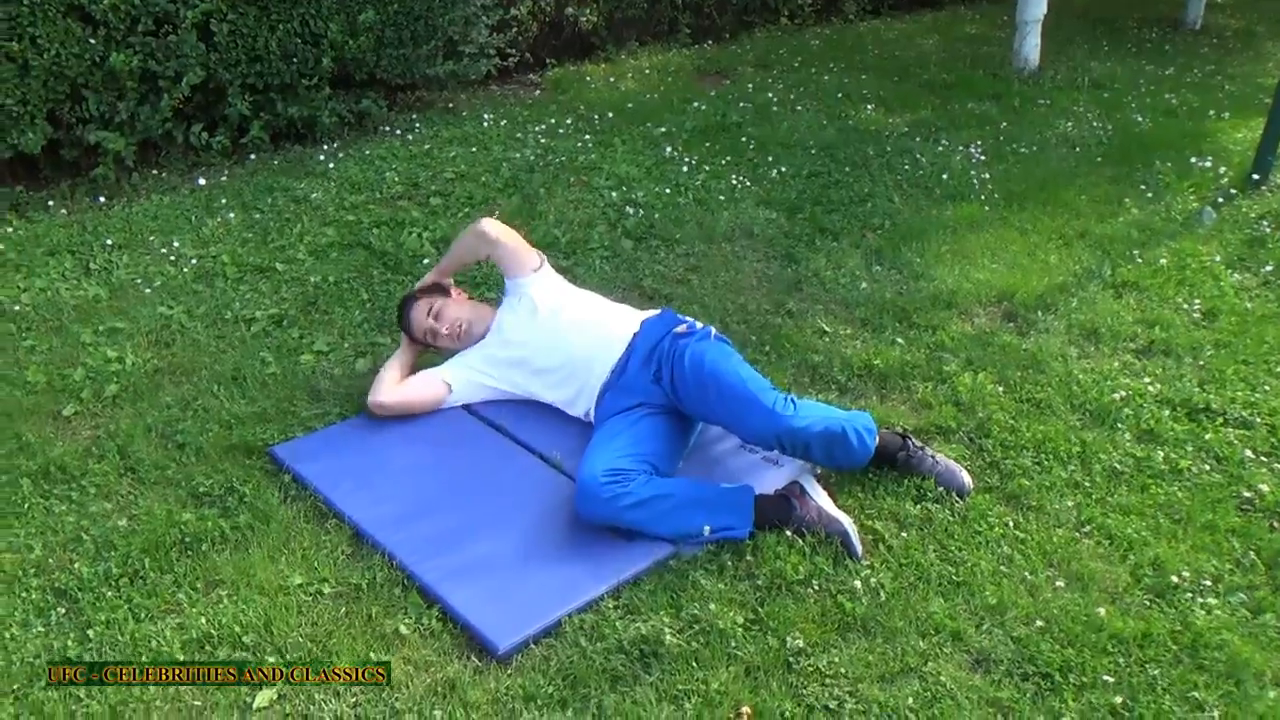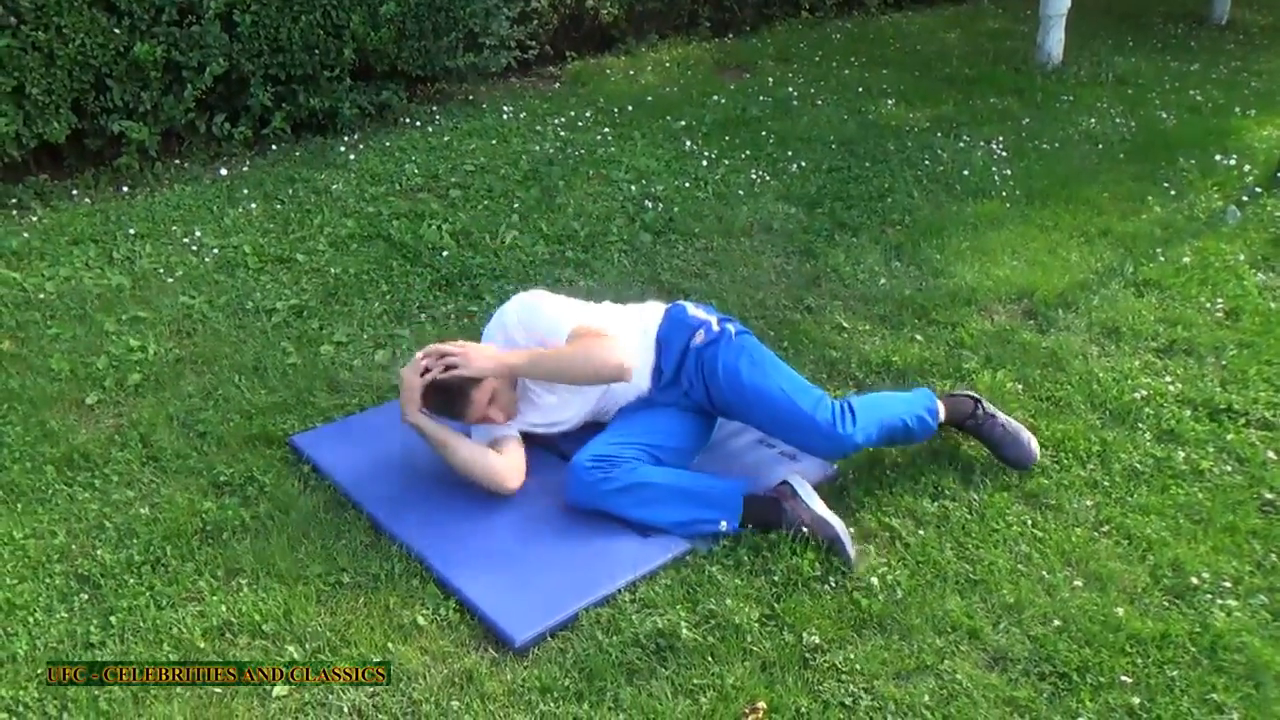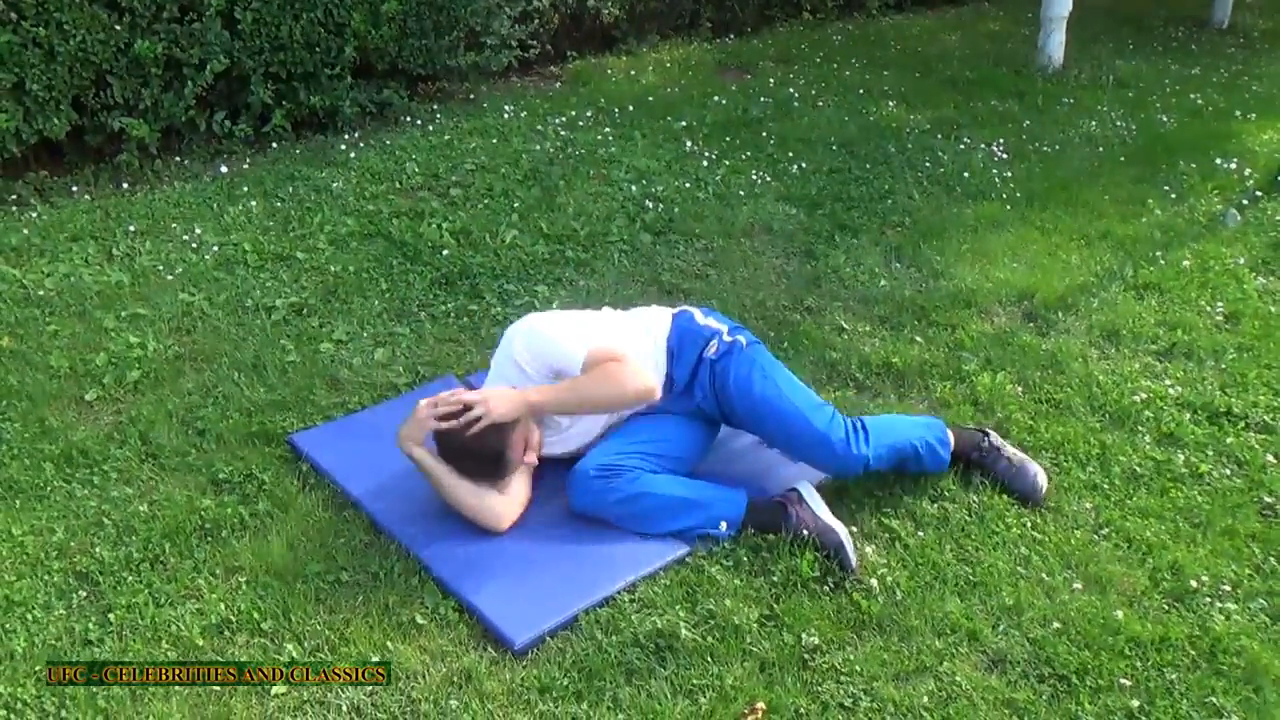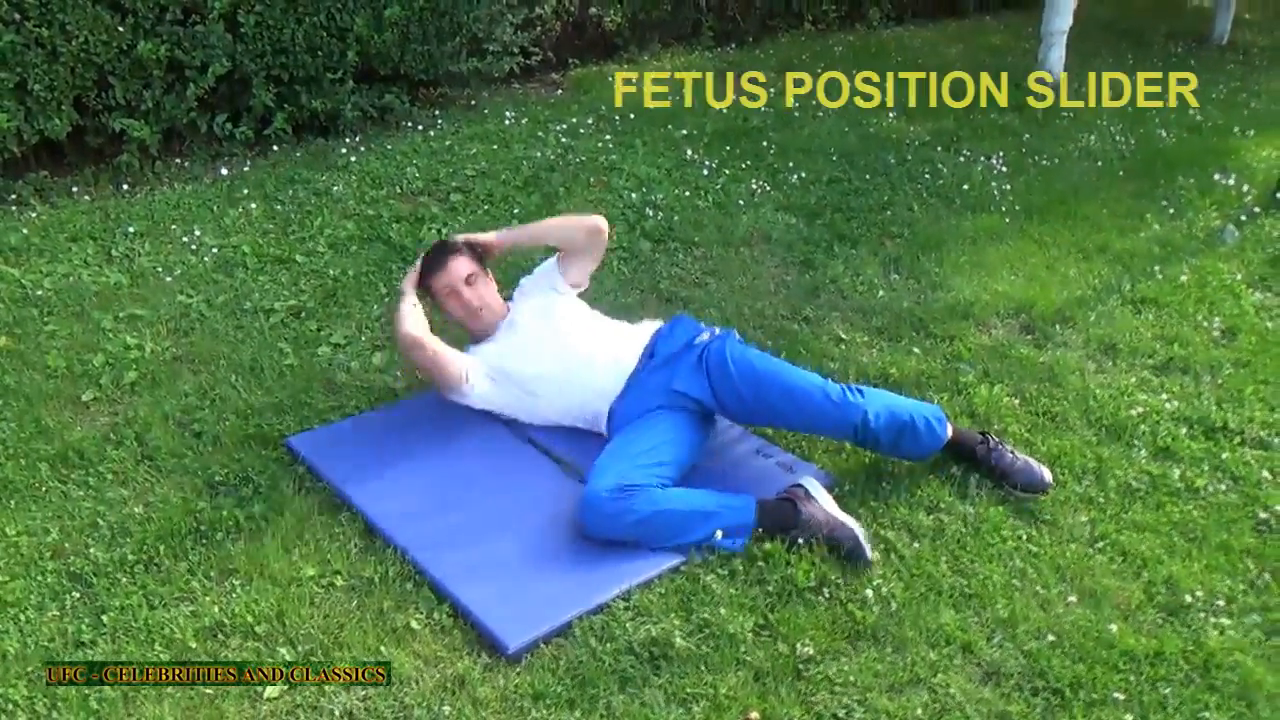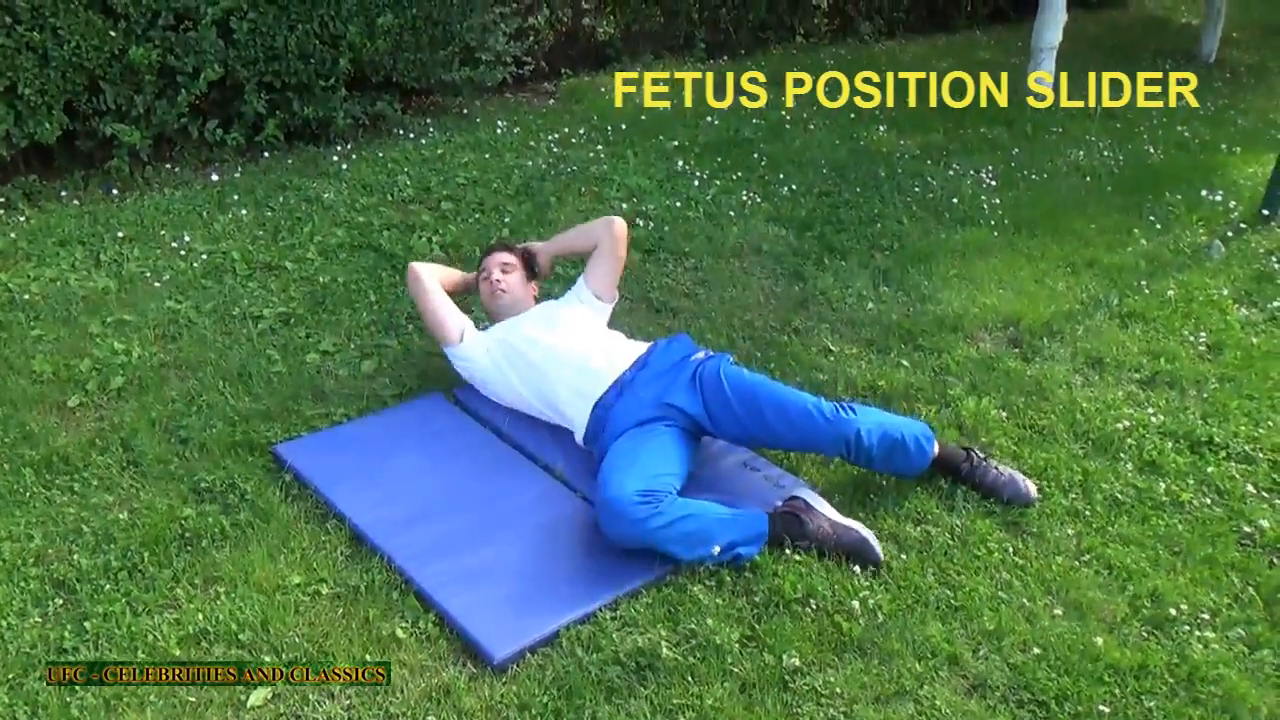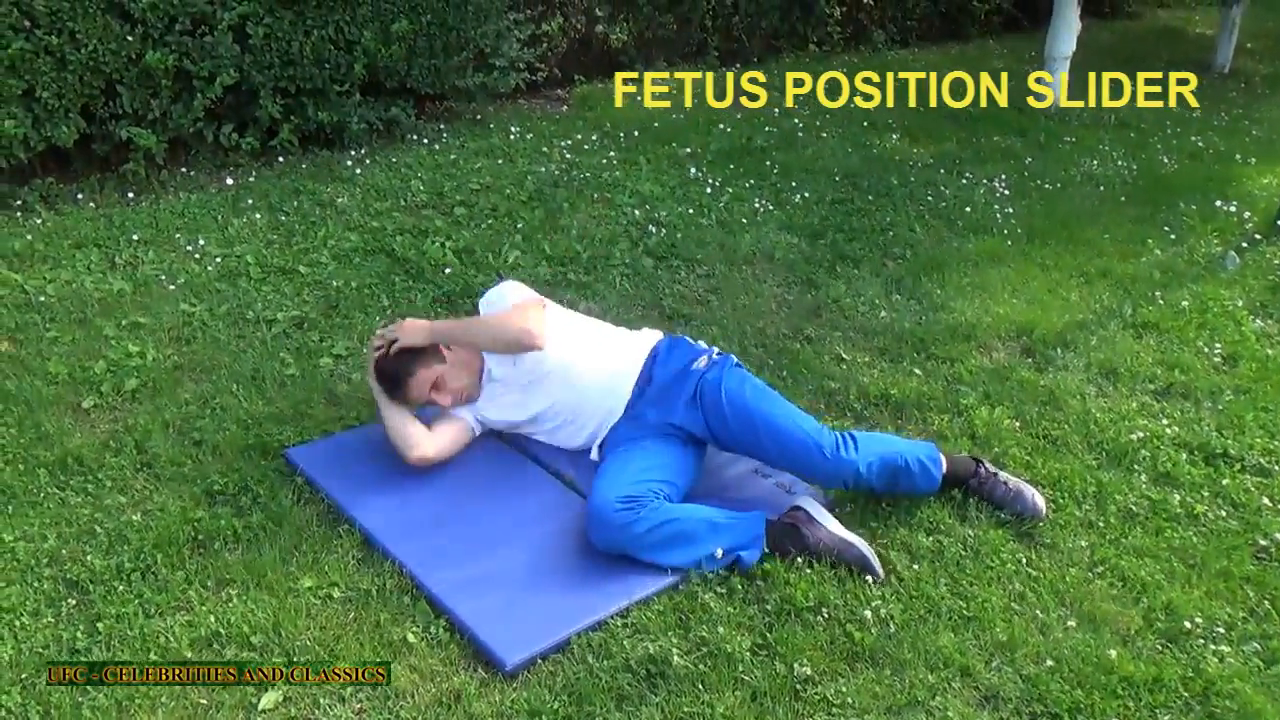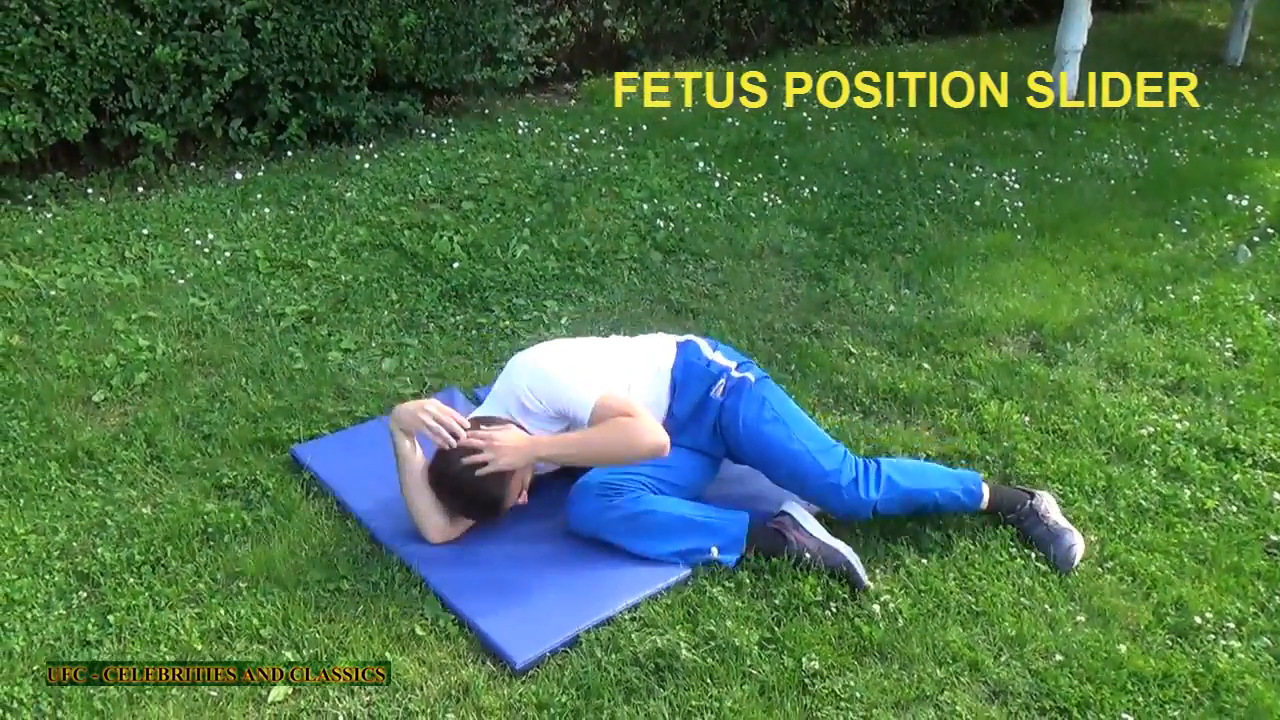
dt=0.7s
person 1, frame 1
left shoulder: (525, 284)
right shoulder: (472, 369)
left elbow: (490, 231)
right elbow: (385, 399)
left wrist: (436, 277)
right wrist: (407, 346)
left hip: (662, 344)
right hip: (623, 405)
left knee: (774, 420)
right knee: (597, 492)
left ankle: (891, 447)
right ankle: (781, 509)
person 1, frame 2
left shoulder: (521, 317)
right shoulder: (499, 413)
left elbow: (614, 360)
right elbow: (505, 479)
left wrist: (504, 361)
right wrist: (419, 419)
left hip: (686, 346)
right hip: (656, 408)
left knee: (832, 430)
right knee: (589, 479)
left ankle: (957, 409)
right ankle: (771, 510)
person 1, frame 3
left shoulder: (528, 342)
right shoulder: (500, 437)
left elbow: (637, 378)
right elbow: (498, 514)
left wrist: (526, 397)
right wrist: (416, 450)
left hip: (691, 351)
right hip: (666, 416)
left knee: (844, 449)
right knee: (590, 486)
left ankle: (966, 443)
right ankle: (776, 514)
person 1, frame 4
left shoulder: (537, 293)
right shoulder: (474, 375)
left elbow: (594, 229)
right elbow: (412, 339)
left wrist: (497, 238)
right wrist: (411, 289)
left hip: (677, 350)
right hip: (641, 415)
left knee: (834, 405)
right knee: (601, 507)
left ankle: (969, 444)
right ankle: (783, 514)
person 1, frame 5
left shoulder: (573, 304)
right shoulder: (478, 355)
left elbow: (613, 229)
right elbow: (420, 276)
left wrist: (542, 249)
right wrist: (467, 275)
left hip: (676, 370)
right hip: (625, 425)
left knee: (831, 421)
right knee: (623, 513)
left ankle: (952, 459)
right ankle: (787, 525)
person 1, frame 6
left shoulder: (499, 304)
right shoulder: (475, 408)
left elbow: (530, 332)
right elbow: (417, 449)
left wrist: (428, 331)
right wrist: (382, 387)
left hip: (673, 374)
right hip: (635, 437)
left knee: (830, 456)
right knee: (610, 520)
left ankle: (961, 470)
right ankle: (785, 534)
person 1, frame 7
left shoulder: (534, 378)
right shoulder: (478, 445)
left elbow: (646, 438)
right elbow: (437, 529)
left wrist: (535, 451)
right wrist: (402, 428)
left hip: (698, 382)
right hip: (679, 441)
left knee: (849, 485)
right knee: (589, 509)
left ankle: (1014, 502)
right ankle: (770, 535)
